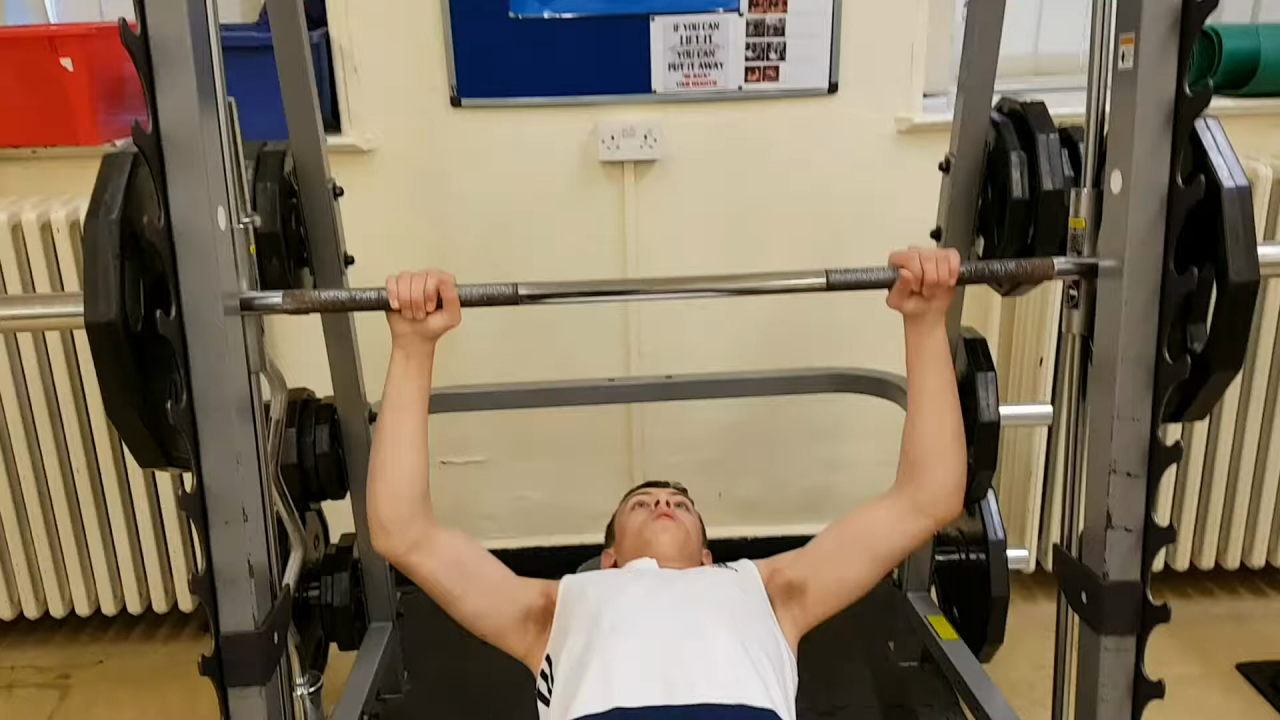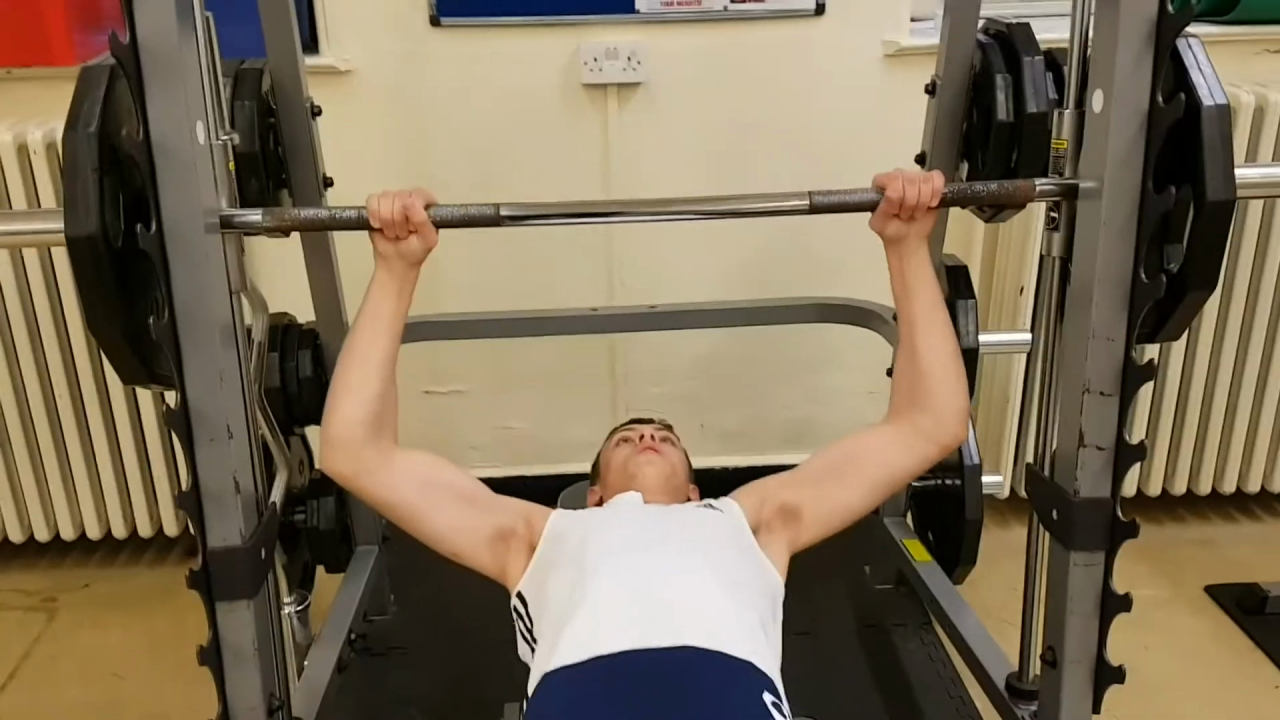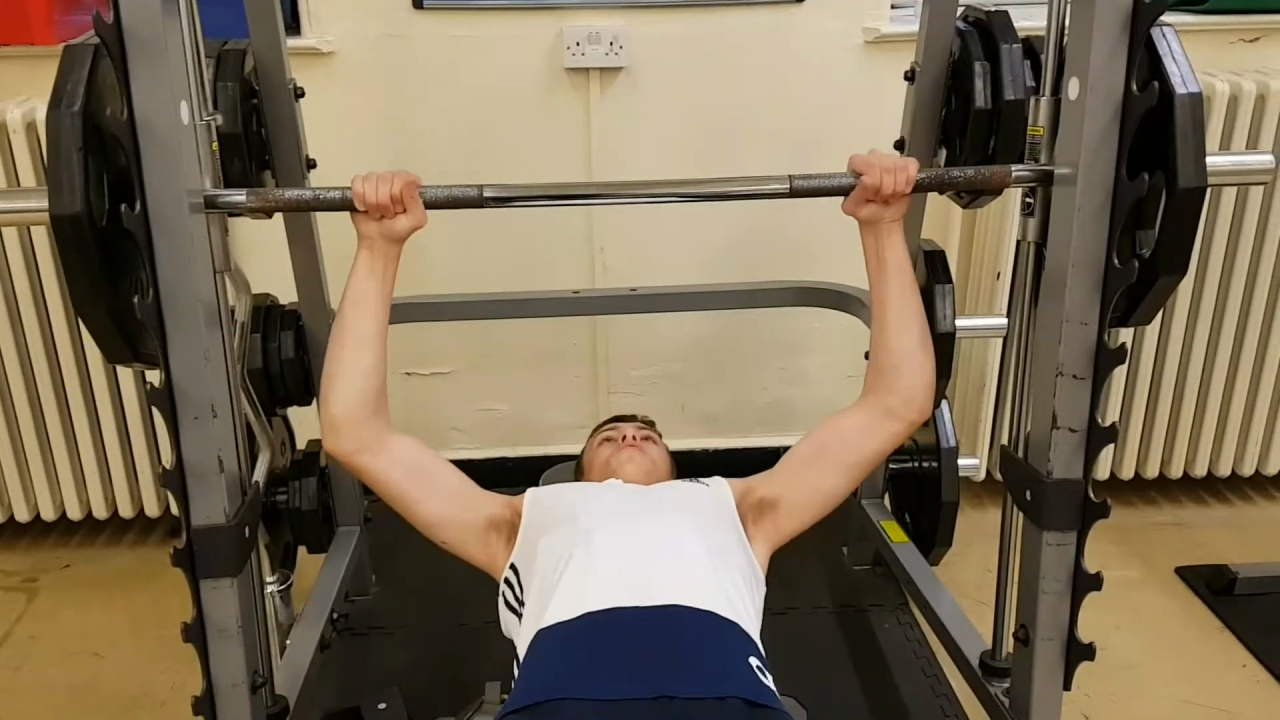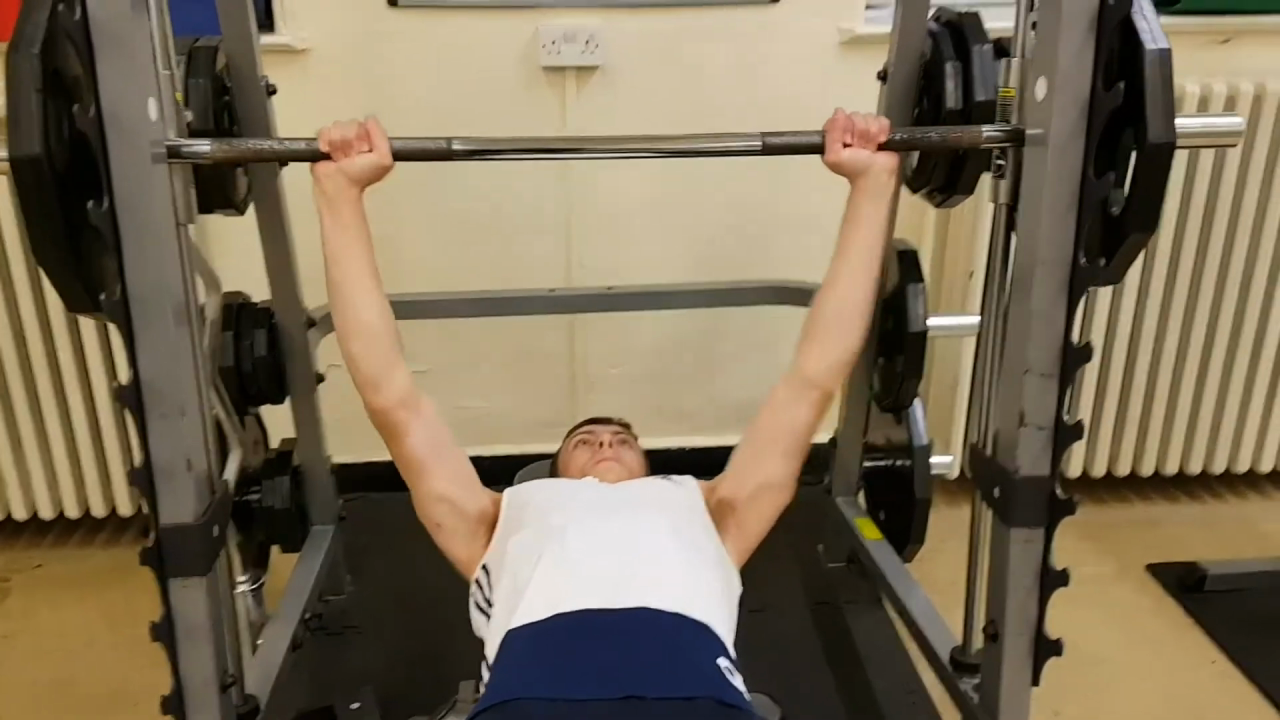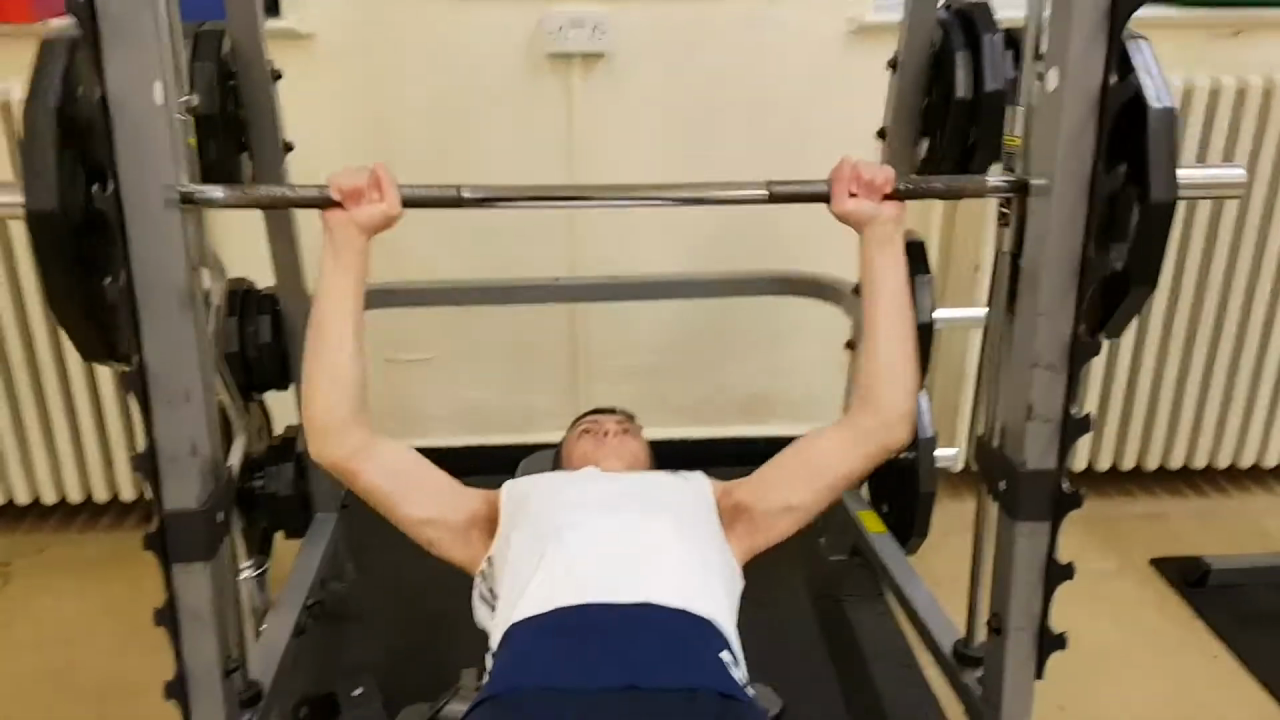
dt=0.7s
person 1, frame 1
left shoulder: (761, 590)
right shoulder: (562, 605)
left elbow: (925, 502)
right elbow: (403, 532)
left wrist: (926, 323)
right wrist: (413, 346)
person 1, frame 2
left shoulder: (749, 521)
right shoulder: (543, 536)
left elbow: (931, 425)
right elbow: (355, 452)
left wrist: (907, 246)
right wrist: (396, 266)
person 1, frame 3
left shoulder: (733, 507)
right shoulder: (528, 517)
left elbow: (896, 405)
right elbow: (355, 433)
left wrist: (884, 227)
right wrist: (379, 244)
person 1, frame 4
left shoulder: (704, 509)
right shoulder: (506, 518)
left elbow: (816, 373)
right elbow: (389, 389)
left wrist: (871, 184)
right wrist: (341, 191)
person 1, frame 5
left shoulder: (707, 503)
right shoulder: (506, 512)
left elbow: (881, 423)
right elbow: (338, 439)
left wrist: (882, 234)
right wrist: (346, 240)
